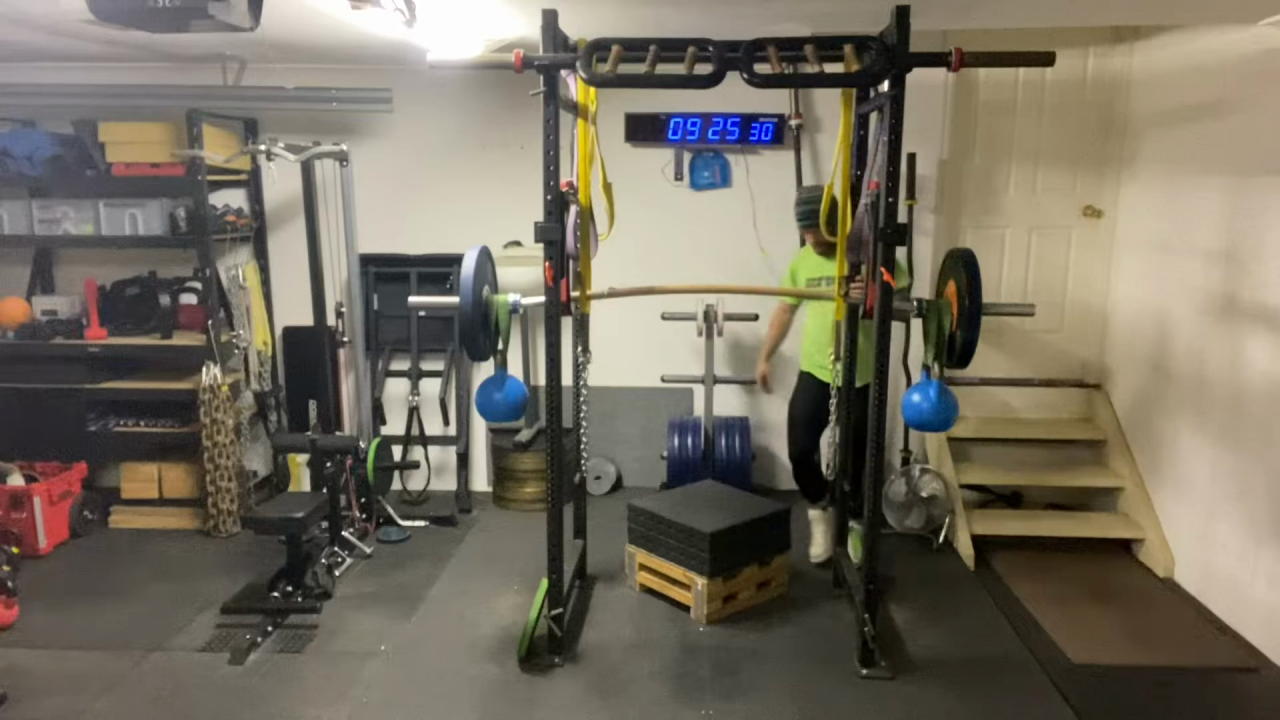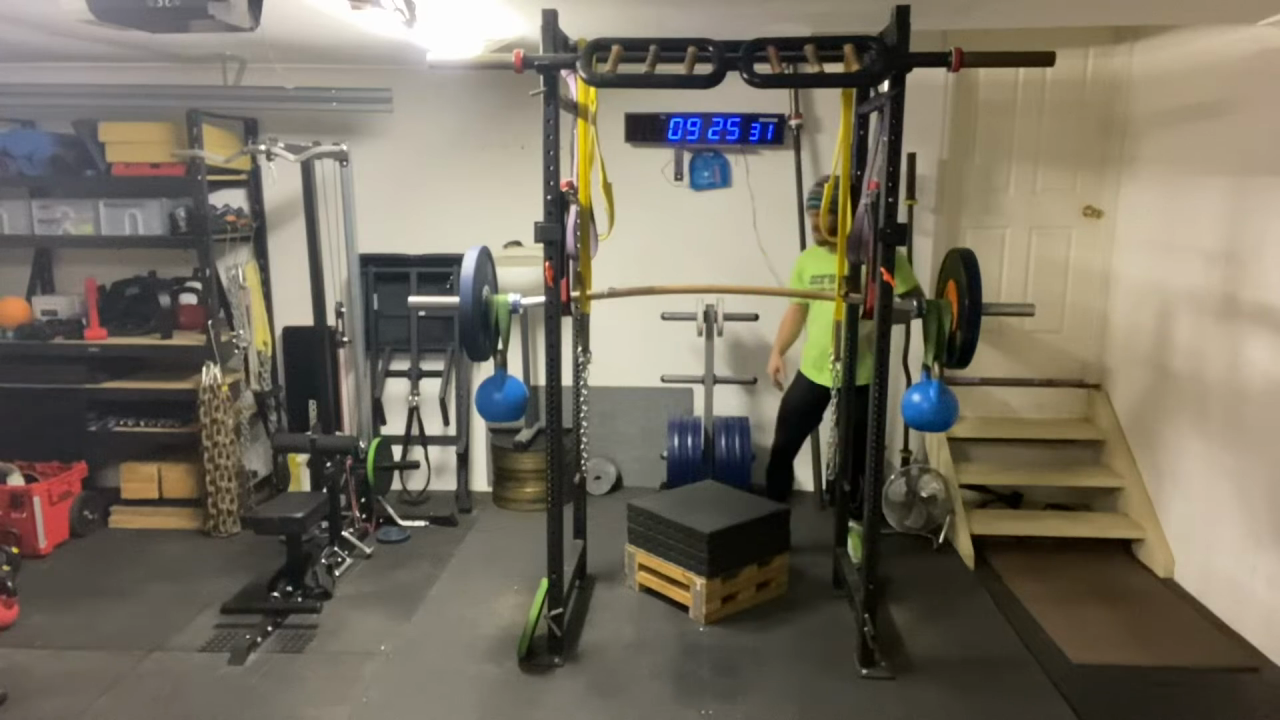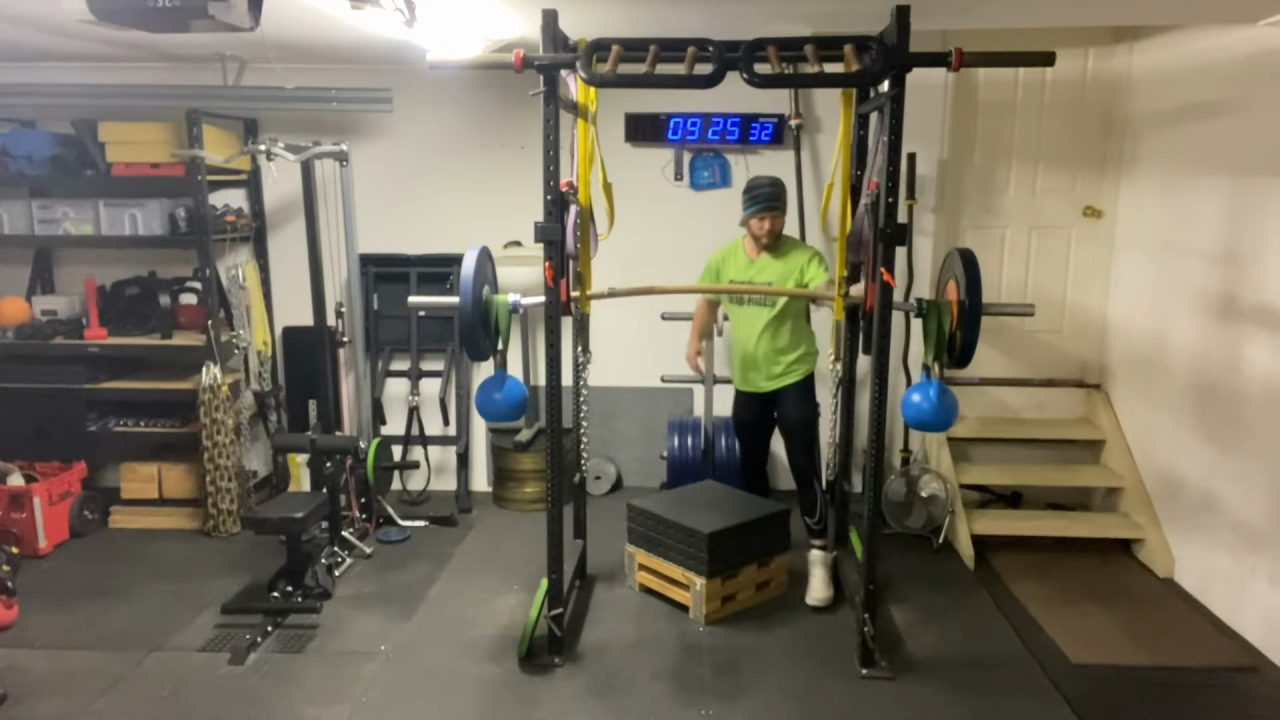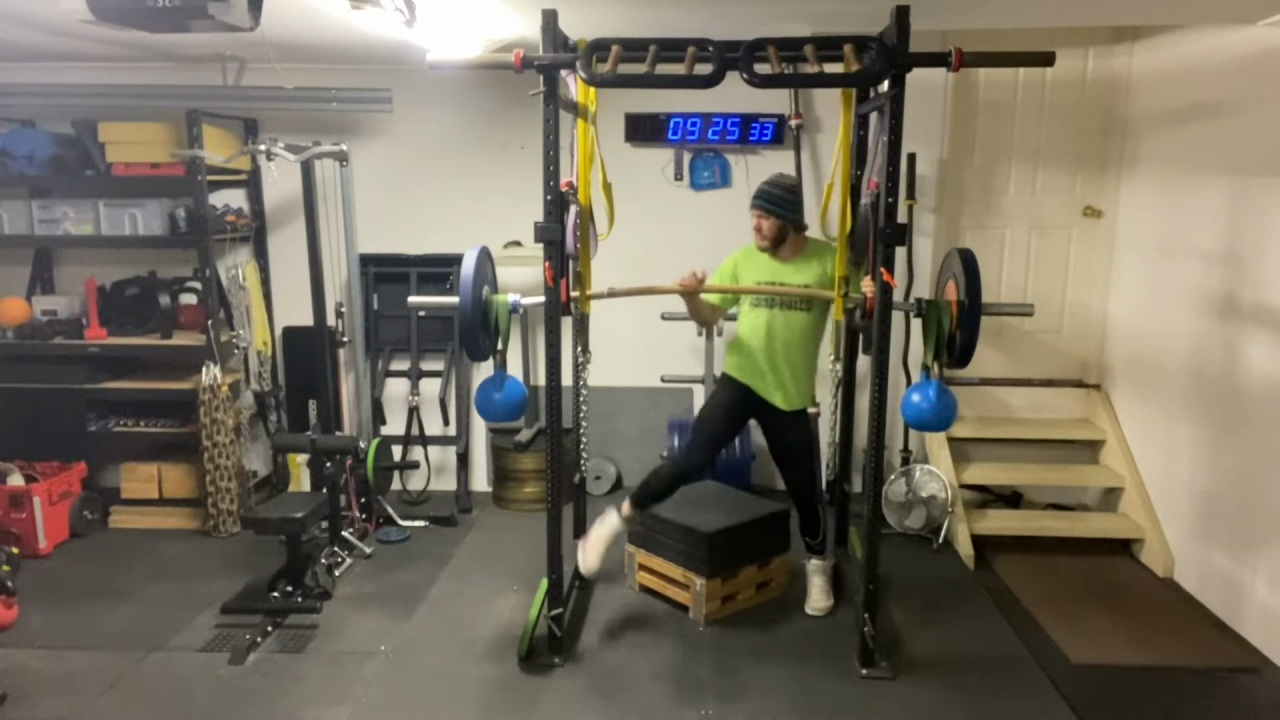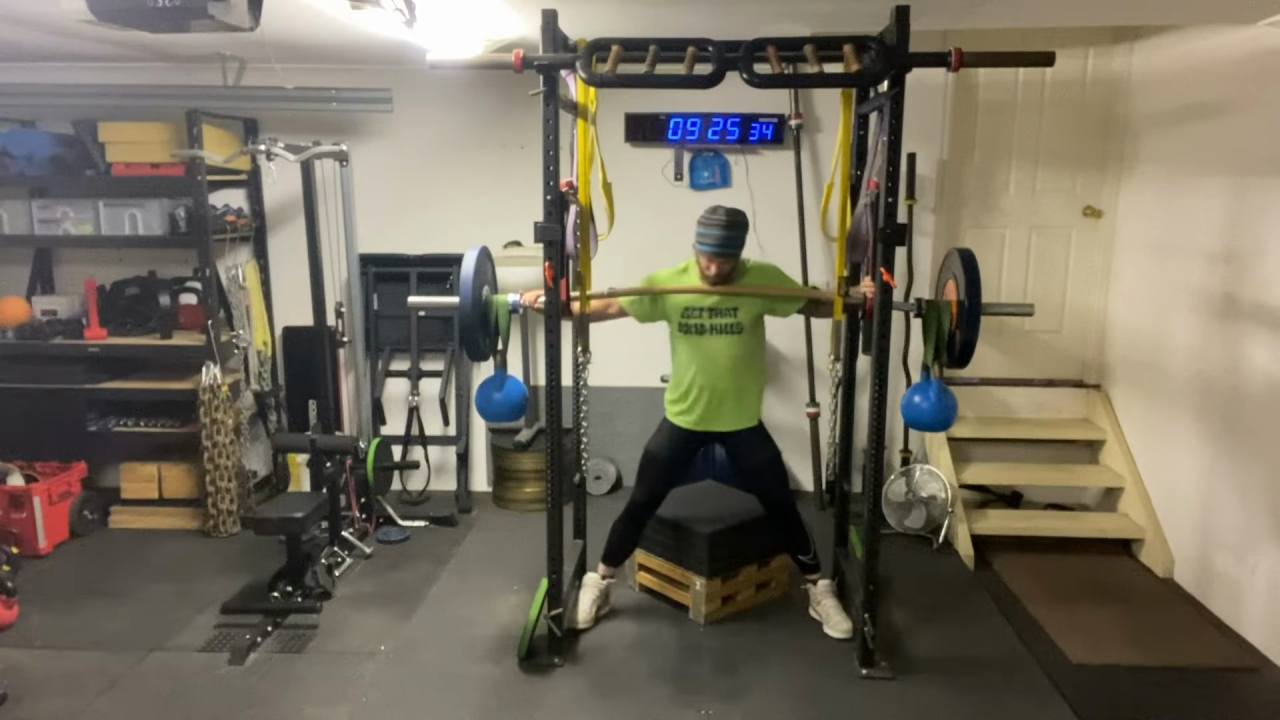
dt=1s
person 1, frame 1
right shoulder: (802, 260)
right elbow: (785, 310)
right wrist: (764, 357)
left hip: (860, 374)
right hip: (814, 372)
left knee: (854, 459)
right knee: (800, 452)
left ankle: (855, 525)
right ankle: (820, 511)
person 1, frame 2
right shoulder: (809, 259)
left elbow: (913, 301)
right wrist: (777, 352)
left hip: (857, 378)
right hip: (811, 374)
left knee: (853, 464)
right knee: (782, 447)
left ankle: (855, 529)
person 1, frame 3
left shoulder: (803, 257)
right shoulder: (726, 257)
left elbow: (831, 294)
right elbow: (708, 302)
right wrist: (695, 341)
left hip: (793, 376)
right hip: (747, 380)
left knee: (805, 469)
right knee: (751, 467)
left ankle: (819, 557)
person 1, frame 4
left shoulder: (829, 260)
right shoulder: (743, 260)
right elbow: (708, 316)
left wrist: (870, 297)
right wrist: (691, 296)
left hip: (790, 395)
right hip: (741, 380)
left knee: (805, 490)
right knee: (692, 462)
left ankle: (818, 567)
right ankle: (618, 518)
person 1, frame 5
left shoulder: (763, 280)
right shoulder: (668, 282)
left elbow: (816, 305)
right elbow: (608, 306)
left hip: (742, 420)
right hip: (684, 417)
left knee: (782, 507)
right knee: (641, 504)
left ankle: (819, 590)
right ankle: (599, 585)
